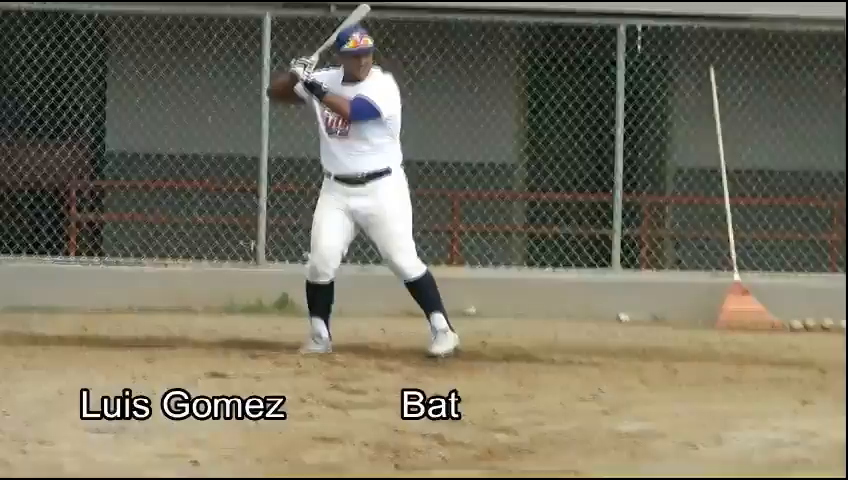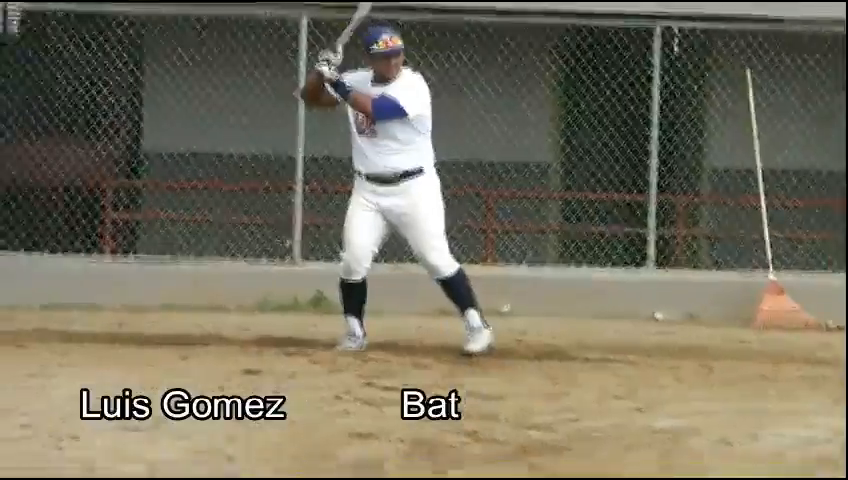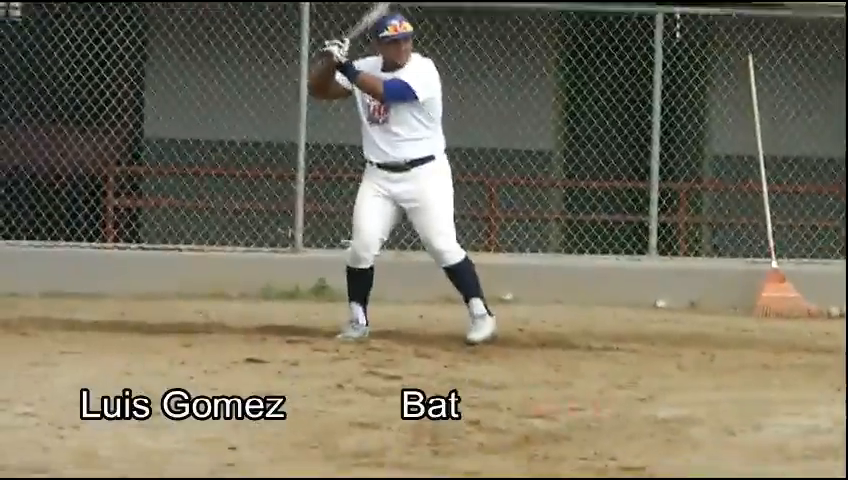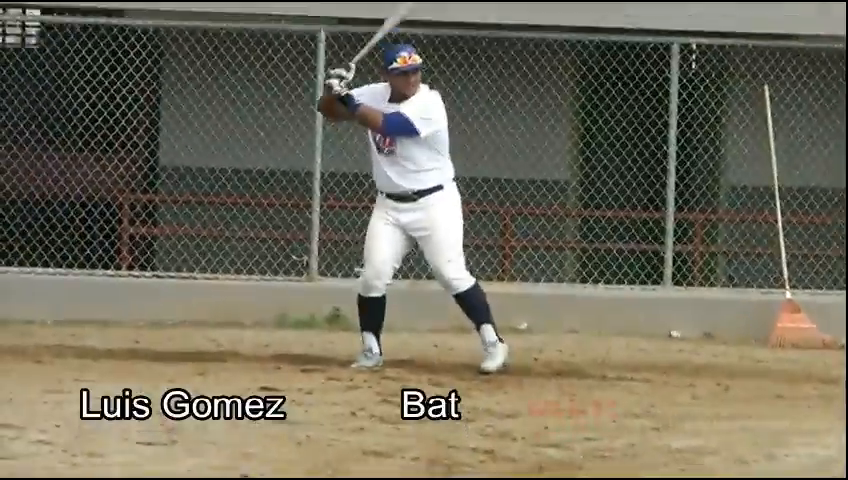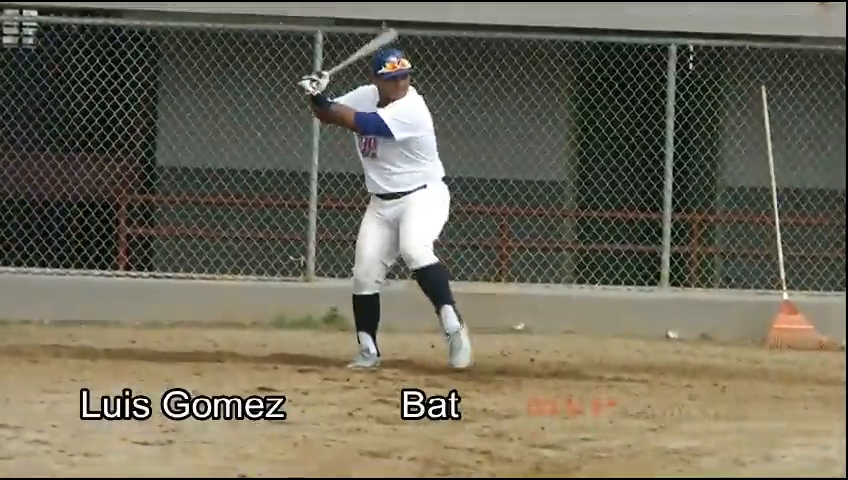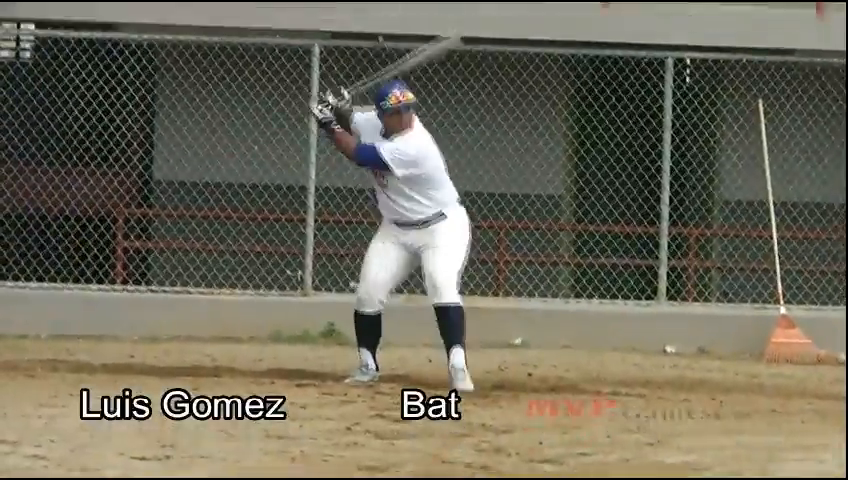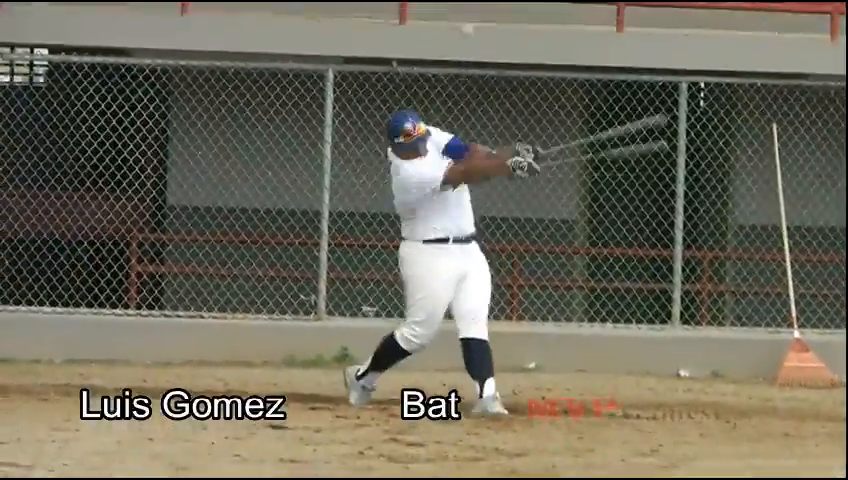
dt=0.3s
person 1, frame 1
left shoulder: (384, 85)
right shoulder: (325, 79)
left elbow: (351, 110)
right elbow: (276, 93)
left wrist: (312, 86)
right wrist: (295, 72)
left hip: (381, 187)
right hip: (337, 189)
left knee: (404, 261)
right knee: (321, 263)
left ankle: (442, 329)
right ankle: (320, 335)
person 1, frame 2
left shoulder: (413, 85)
right shoulder: (357, 80)
left elbow: (374, 110)
right elbow: (310, 98)
left wrist: (336, 82)
right wrist: (321, 72)
left hip: (413, 186)
right hip: (368, 188)
left knee: (437, 258)
right knee: (353, 262)
left ankle: (477, 326)
right ankle: (355, 332)
person 1, frame 3
left shoulder: (423, 70)
right shoulder: (365, 67)
left elbow: (386, 91)
right elbow: (318, 90)
left wrist: (345, 66)
right wrist: (329, 59)
left hip: (425, 173)
right hip: (379, 176)
left knee: (444, 246)
right knee: (361, 248)
left ankle: (481, 315)
right ankle: (357, 321)
person 1, frame 4
left shoulder: (429, 102)
right shoulder: (374, 94)
left elbow: (387, 125)
right elbow: (328, 109)
left wrist: (347, 97)
right wrist: (336, 88)
left hip: (434, 201)
right hip: (389, 205)
left knee: (452, 273)
right knee: (373, 277)
left ankle: (493, 342)
right ankle: (371, 350)
person 1, frame 5
left shoulder: (410, 109)
right shoulder: (365, 96)
left elbow: (358, 123)
right elbow: (325, 115)
left wrist: (320, 99)
right wrist: (317, 89)
left hip: (424, 194)
right hip: (383, 202)
left knee: (415, 249)
right knee: (365, 273)
left ankle: (452, 324)
right ankle: (368, 351)
person 1, frame 6
left shoulder: (414, 146)
right shoulder: (374, 123)
left elbow: (357, 154)
right elbow: (346, 121)
left wrist: (328, 124)
right wrist: (337, 108)
left hip: (442, 225)
right hip: (396, 228)
left knee: (441, 283)
right knee: (368, 293)
left ankle: (458, 365)
right ankle: (367, 365)
person 1, frame 7
left shoulder: (427, 142)
right shoulder: (409, 174)
left elbow: (466, 151)
right elbow: (463, 173)
left wrist: (509, 158)
right wrist: (509, 159)
left hip: (466, 250)
right hip: (430, 256)
left knee: (474, 326)
right knee: (418, 330)
left ankle: (488, 396)
right ankle: (363, 376)
